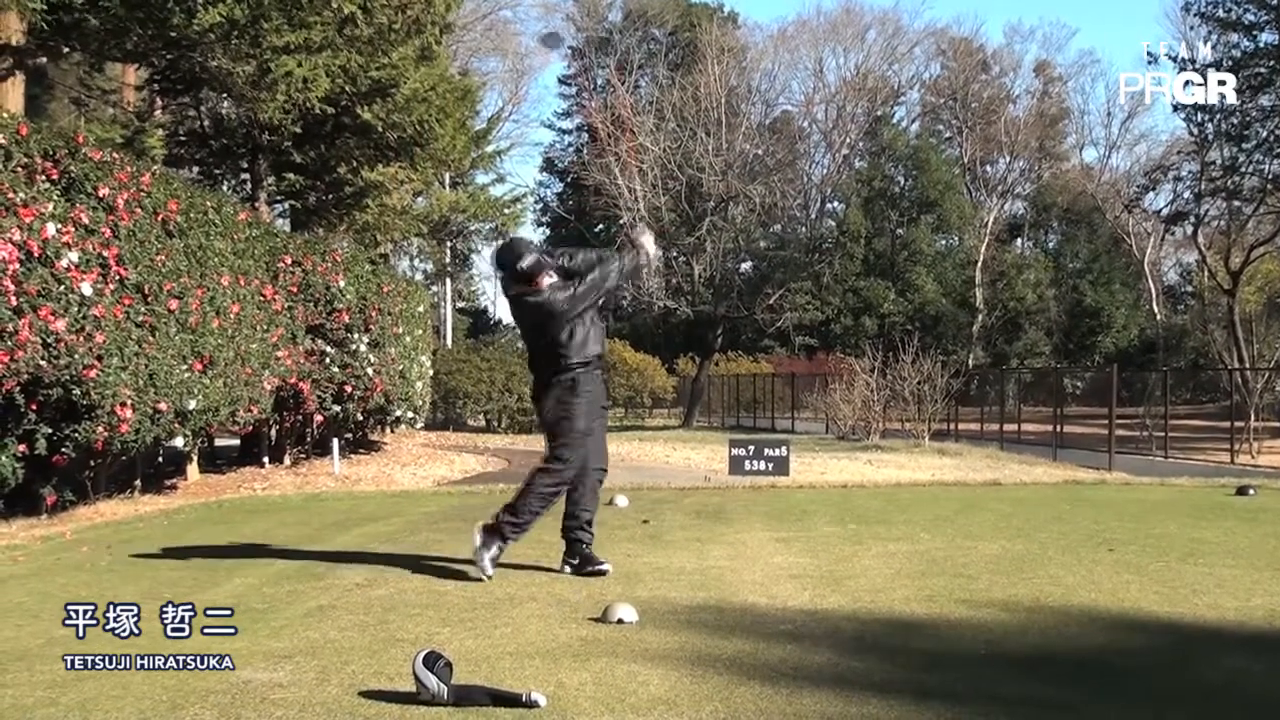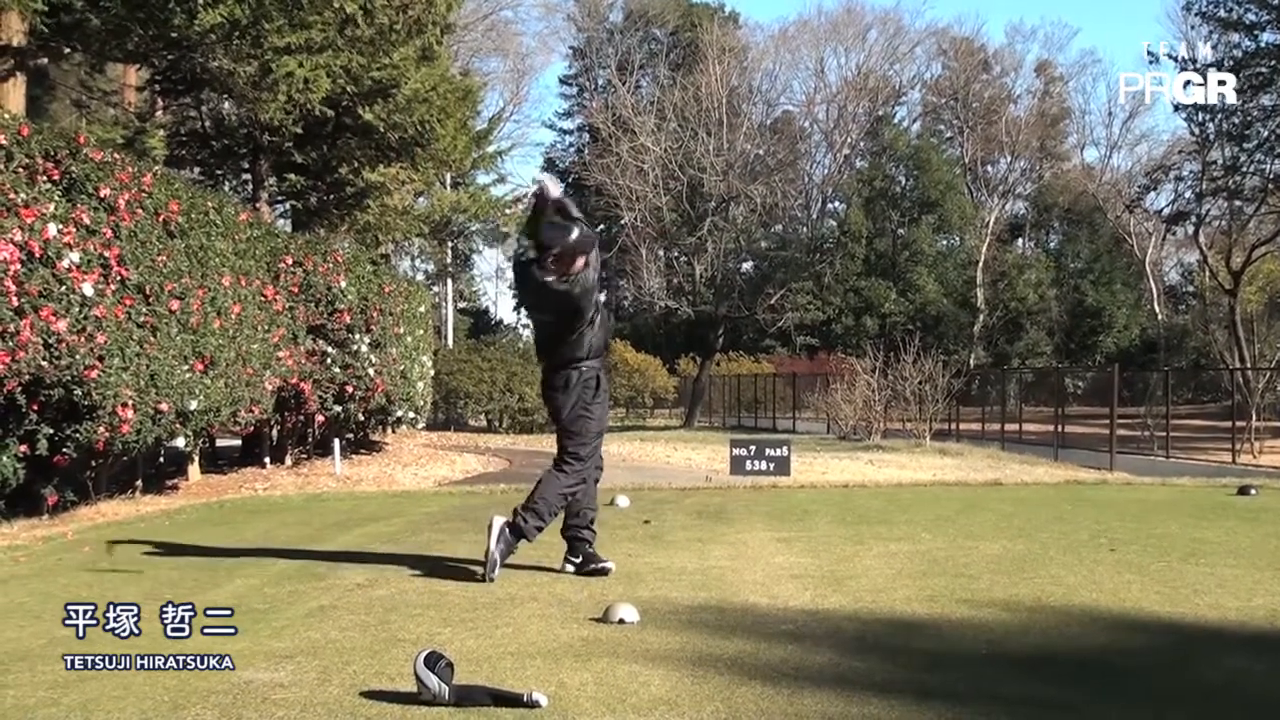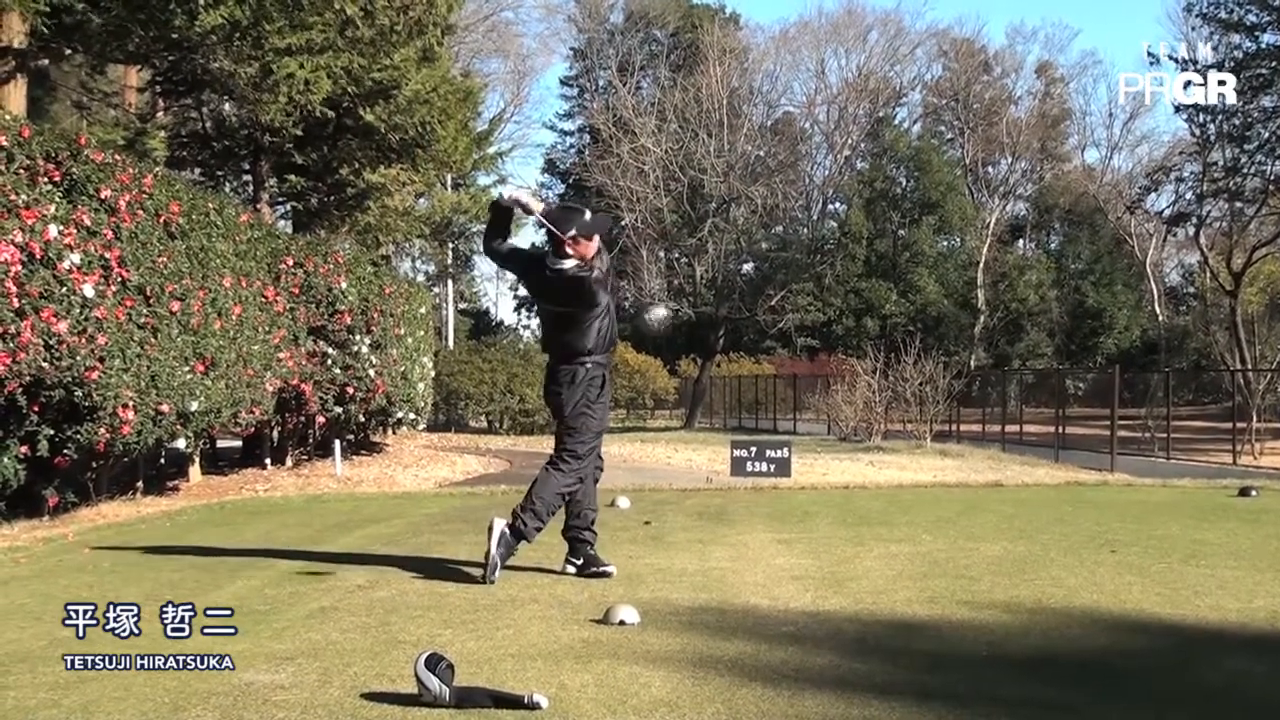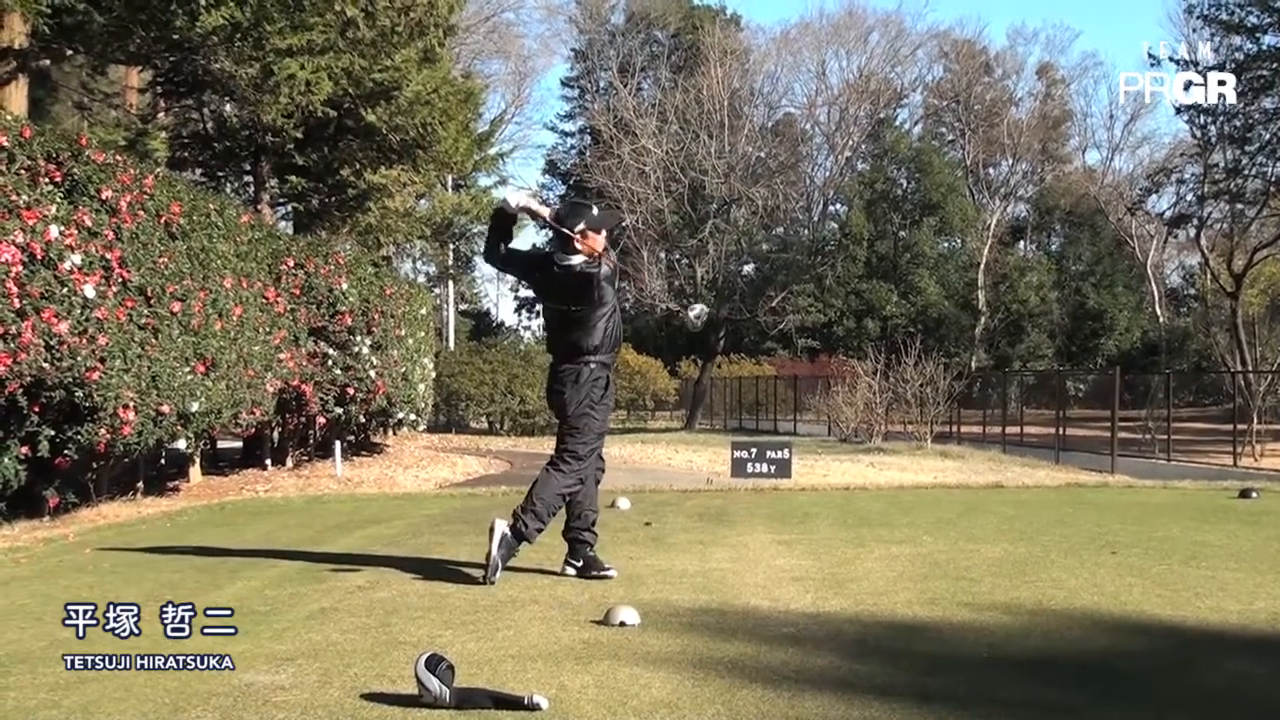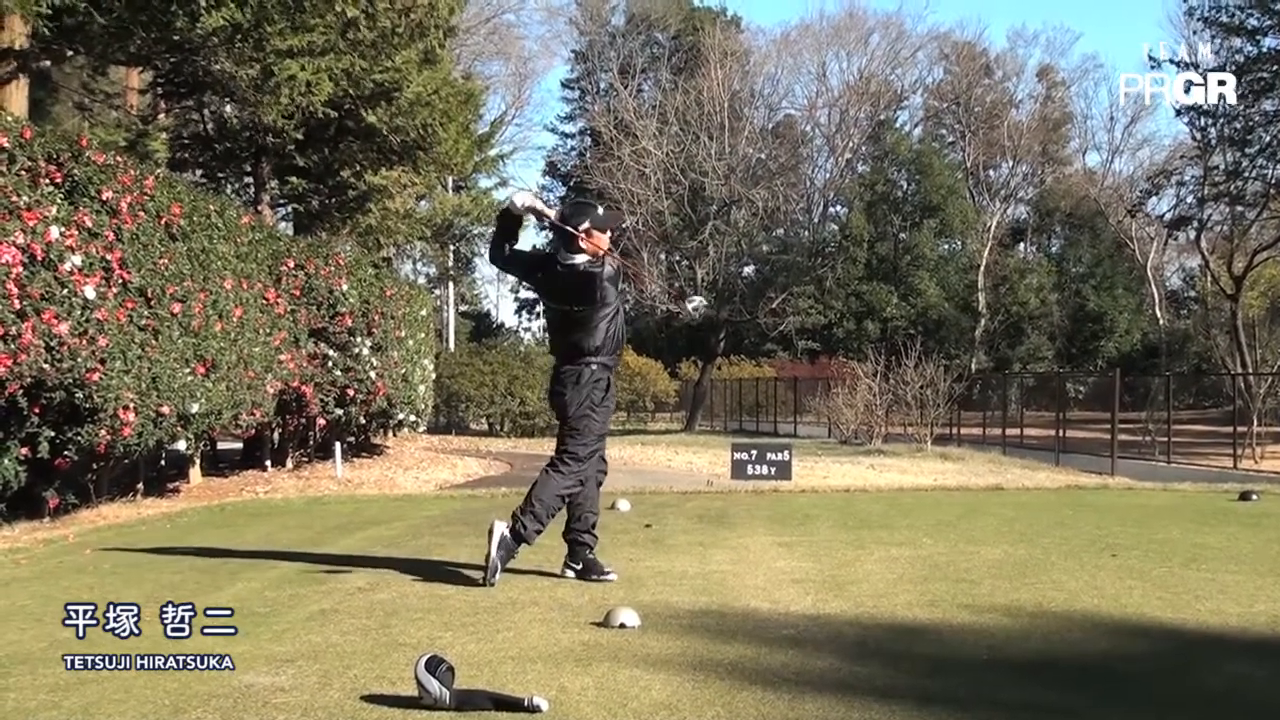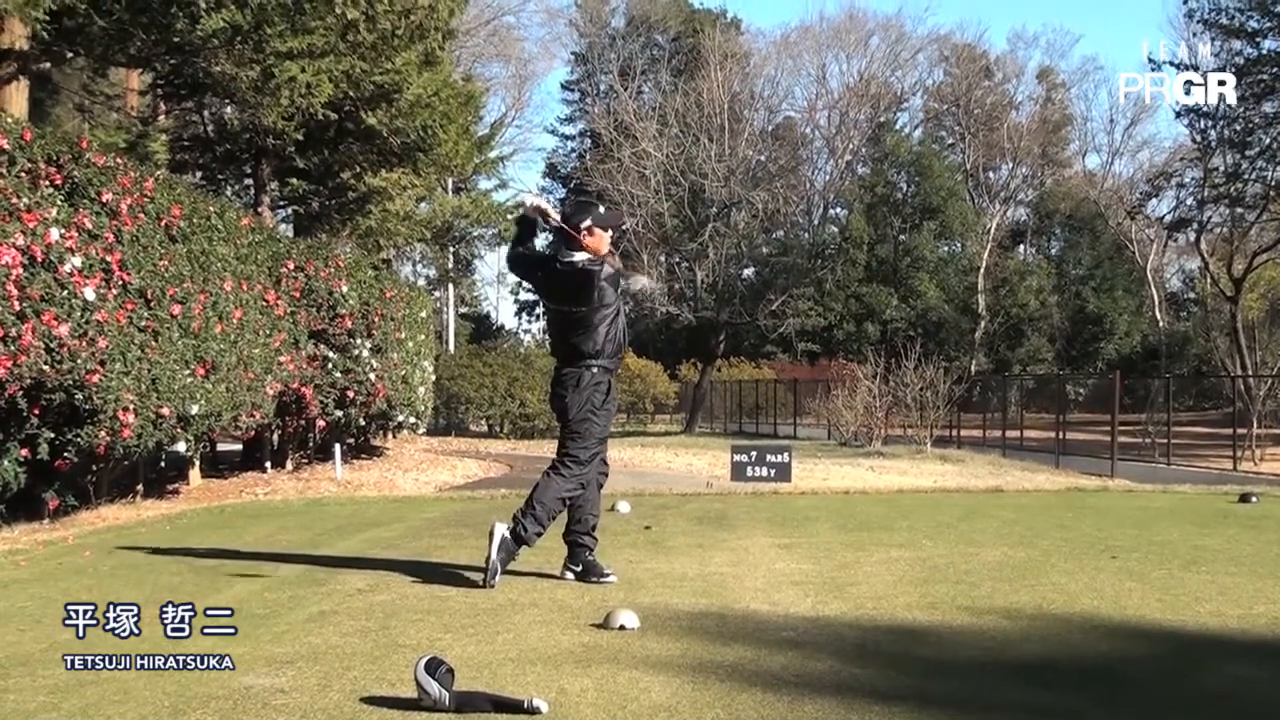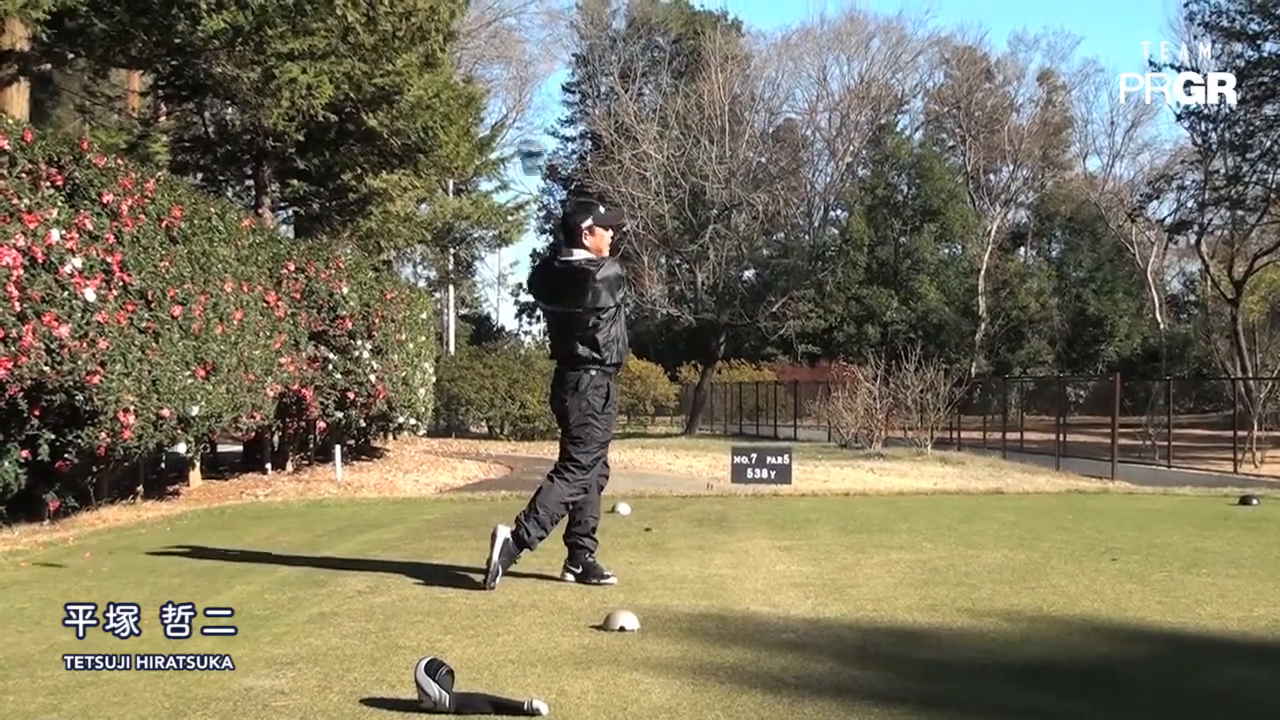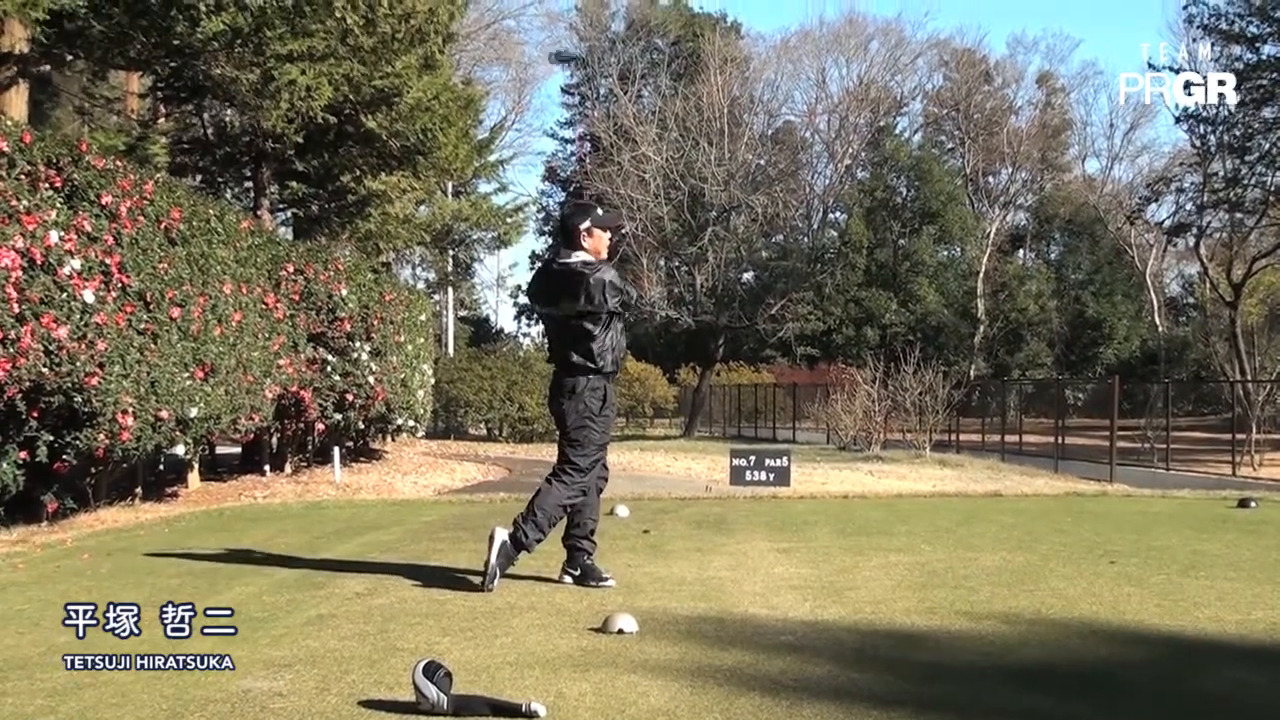
dt=0.2s
person 1, frame 1
left shoulder: (541, 264)
right shoulder: (538, 301)
left elbow: (591, 264)
right elbow: (598, 283)
left wrist: (631, 251)
right wrist: (636, 254)
left hip: (584, 378)
right hip: (566, 385)
left knee: (591, 465)
right knee: (565, 464)
left ankle: (577, 551)
right ankle: (498, 534)
person 1, frame 2
left shoulder: (528, 270)
right shoulder: (576, 294)
right elbow: (592, 259)
left wrist: (547, 201)
right wrist: (560, 202)
left hip: (567, 377)
right hip: (580, 381)
left knee: (586, 464)
right knee: (573, 463)
left ankle: (579, 549)
right ankle: (513, 531)
person 1, frame 3
left shoulder: (537, 267)
right shoulder: (593, 280)
left elbow: (495, 247)
right elbow: (596, 255)
left wrist: (503, 205)
right wrist: (539, 208)
left hip: (567, 374)
right hip: (586, 378)
left knee: (586, 463)
right knee: (570, 462)
left ankle: (580, 551)
right ankle: (513, 532)
person 1, frame 4
left shoulder: (543, 267)
right shoulder: (601, 276)
left elbow: (495, 254)
right elbow: (598, 256)
left wrist: (507, 210)
right wrist: (545, 212)
left hip: (569, 373)
right hip: (589, 378)
left knee: (588, 464)
right knee: (571, 462)
left ankle: (580, 552)
right ankle: (513, 533)
person 1, frame 5
left shoulder: (547, 267)
right shoulder: (604, 275)
left elbow: (500, 255)
right elbow: (598, 256)
left wrist: (514, 211)
right wrist: (551, 214)
left hip: (571, 374)
right hip: (590, 379)
left knee: (590, 465)
right knee: (570, 462)
left ankle: (580, 554)
right ankle: (513, 535)
person 1, frame 6
left shoulder: (547, 269)
right shoulder: (605, 273)
left elbow: (516, 259)
right elbow: (600, 260)
left wrist: (528, 218)
right wrist: (554, 219)
left hip: (571, 376)
right hip: (592, 381)
left knee: (591, 467)
right knee: (572, 466)
left ankle: (579, 556)
right ankle: (514, 536)
person 1, frame 7
left shoulder: (547, 273)
right shoulder: (606, 274)
left wrist: (563, 241)
right wrist: (576, 230)
left hip: (571, 378)
right hip: (592, 383)
left knee: (592, 470)
right knee: (576, 470)
left ankle: (580, 558)
right ankle: (516, 540)
person 1, frame 8
left shoulder: (545, 278)
right shoulder: (601, 278)
right elbow: (625, 301)
left hip: (568, 382)
right hip: (589, 387)
left knee: (590, 474)
right knee: (573, 473)
left ankle: (579, 561)
right ankle: (514, 541)
